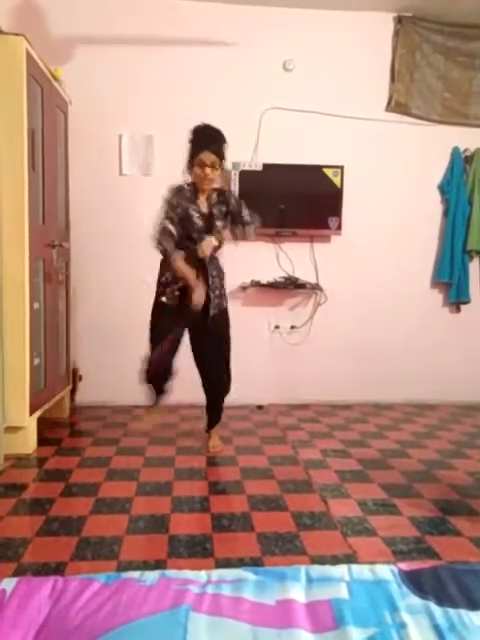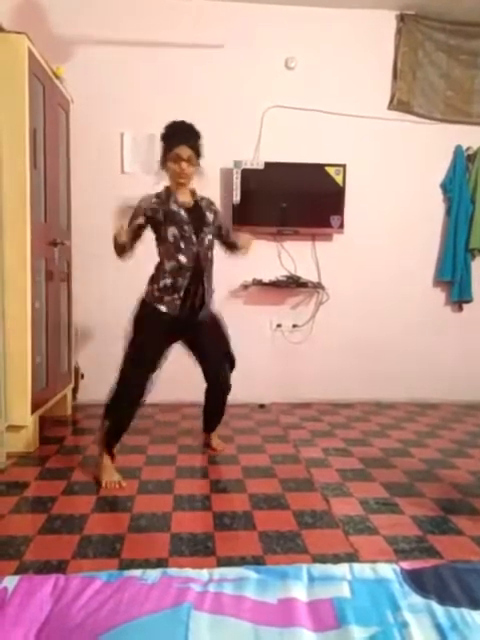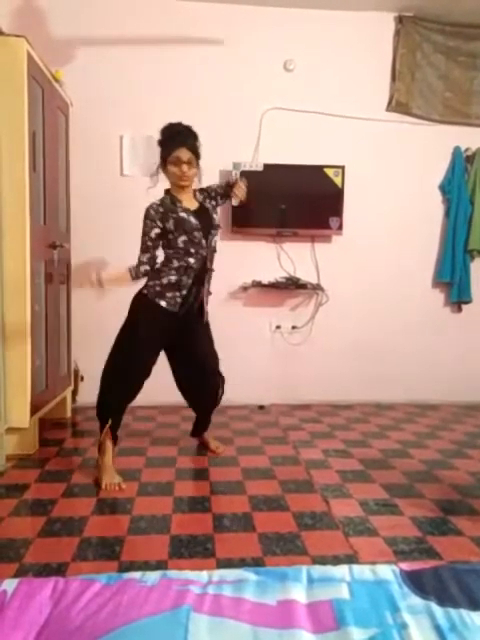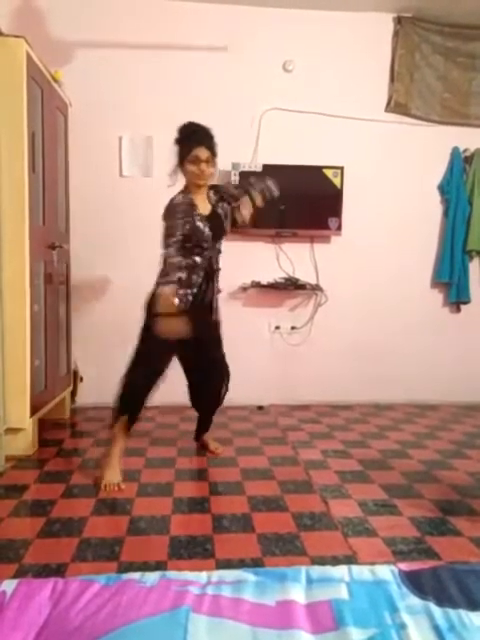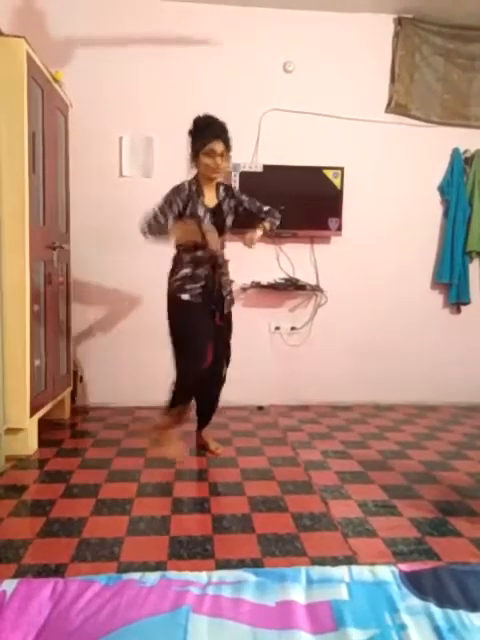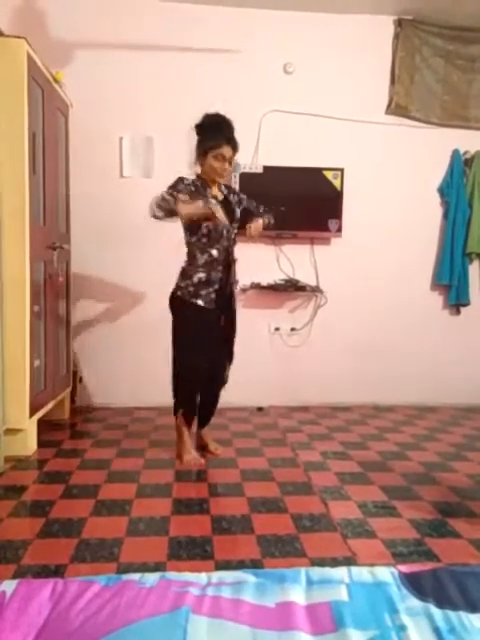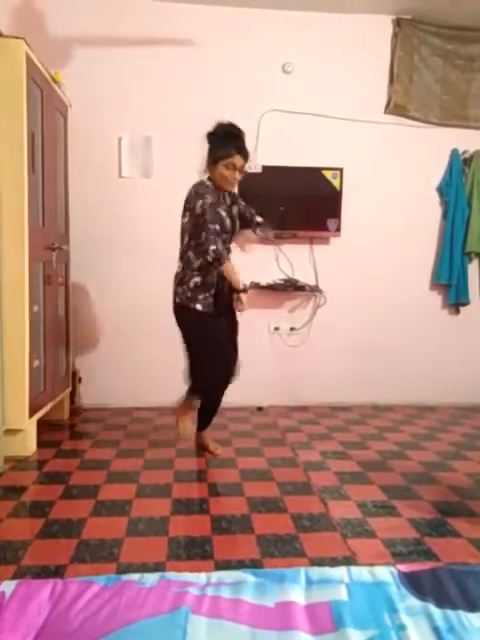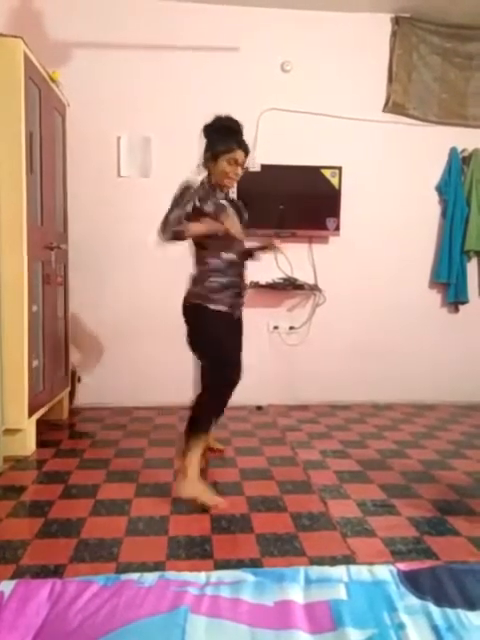
dt=0.2s
person 1, frame 1
left shoulder: (225, 199)
right shoulder: (178, 195)
left elbow: (249, 224)
right elbow: (163, 241)
left wrist: (217, 238)
right wrist: (191, 280)
left hip: (212, 294)
right hip: (174, 292)
left knee: (217, 368)
right knee: (159, 360)
left ankle: (212, 430)
right ankle: (156, 404)
person 1, frame 2
left shoulder: (207, 205)
right shoulder: (155, 203)
left elbow: (228, 238)
right elbow: (124, 249)
left wrist: (240, 239)
right wrist: (123, 235)
left hip: (200, 306)
right hip: (163, 303)
left knee: (221, 373)
right knee: (133, 378)
left ankle: (210, 432)
right ankle: (106, 457)
person 1, frame 3
left shoulder: (207, 198)
right shoulder: (159, 211)
left elbow: (227, 190)
right elbow: (145, 265)
left wrist: (236, 187)
right wrist: (113, 277)
left hip: (193, 307)
right hip: (159, 302)
left knee: (209, 379)
right knee: (126, 375)
left ankle: (201, 432)
right ankle: (105, 456)
person 1, frame 4
left shoulder: (222, 196)
right shoulder: (178, 207)
left elbow: (267, 187)
right elbow: (171, 260)
left wrist: (249, 200)
right wrist: (167, 310)
left hip: (205, 301)
right hip: (176, 299)
left knee: (215, 375)
right knee: (145, 371)
left ankle: (202, 434)
right ankle: (115, 452)
person 1, frame 5
left shoulder: (229, 194)
right shoulder: (183, 192)
left elbow: (269, 212)
right elbow: (152, 226)
left wrist: (259, 230)
right wrist: (197, 232)
left hip: (219, 291)
right hip: (188, 291)
left knee: (216, 367)
right knee: (197, 363)
left ankle: (202, 431)
right ankle: (171, 425)
person 1, frame 6
left shoulder: (231, 194)
right shoulder: (188, 188)
left elbow: (259, 211)
right elbow: (160, 207)
left wrist: (259, 220)
right wrist: (206, 209)
left hip: (224, 293)
right hip: (194, 294)
left knee: (218, 369)
right knee: (193, 367)
left ankle: (200, 431)
right ankle: (183, 436)
person 1, frame 7
left shoulder: (232, 200)
right shoulder: (202, 194)
left elbow: (260, 226)
right elbow: (210, 243)
left wrist: (252, 233)
right wrist: (238, 285)
left hip: (220, 298)
right hip: (194, 299)
left knee: (223, 370)
right knee: (212, 367)
left ankle: (200, 432)
right ankle: (187, 406)
person 1, frame 8
left shoulder: (228, 201)
right shoulder: (195, 193)
right elbow: (169, 229)
left wrist: (260, 246)
right wrist: (214, 226)
left hip: (226, 303)
right hip: (208, 304)
left knee: (224, 377)
right knee: (220, 379)
left ankle: (201, 436)
right ankle: (189, 476)
